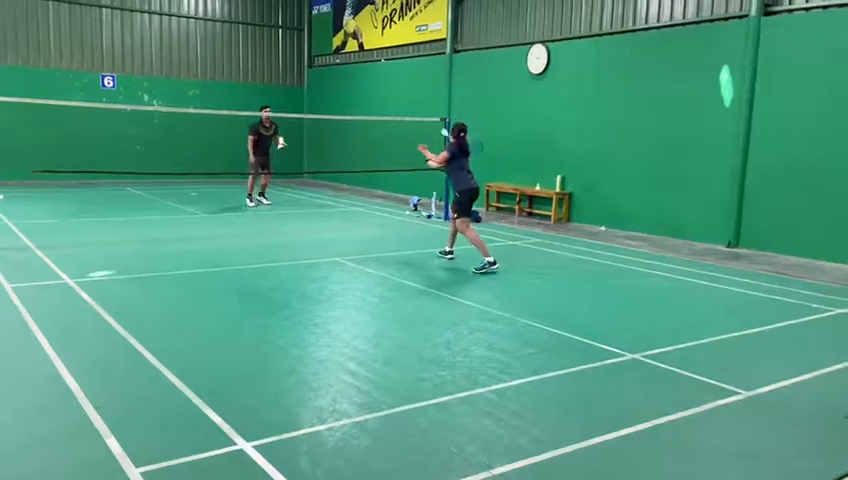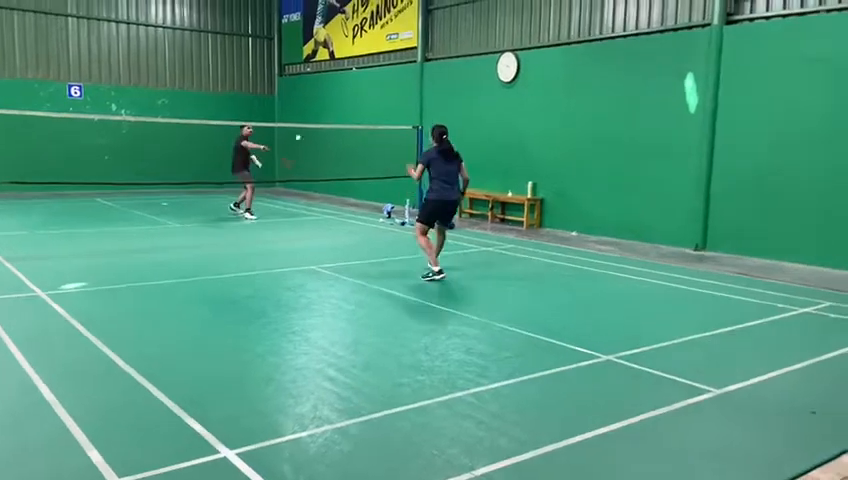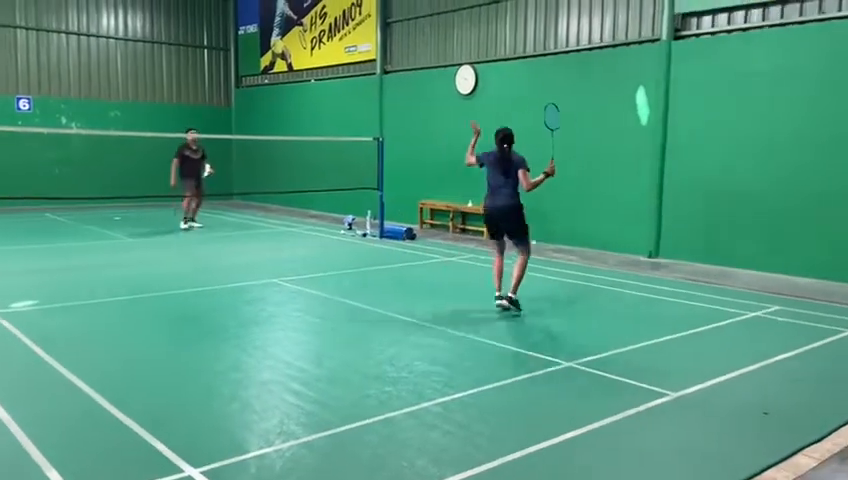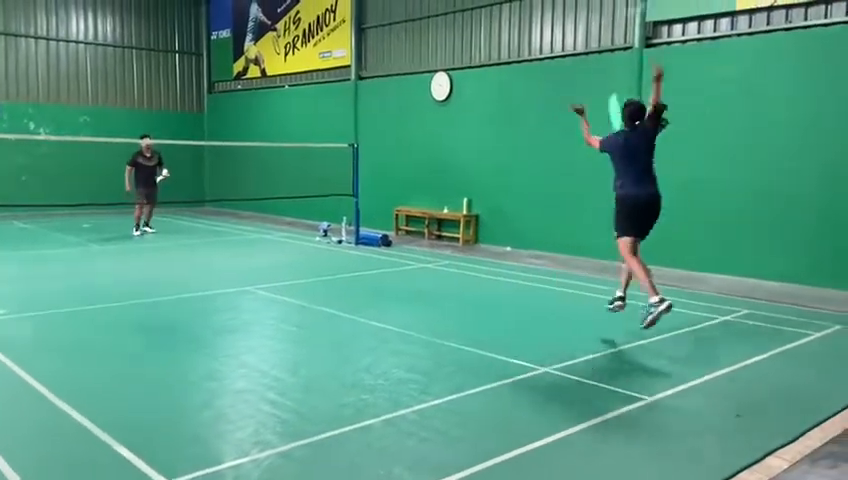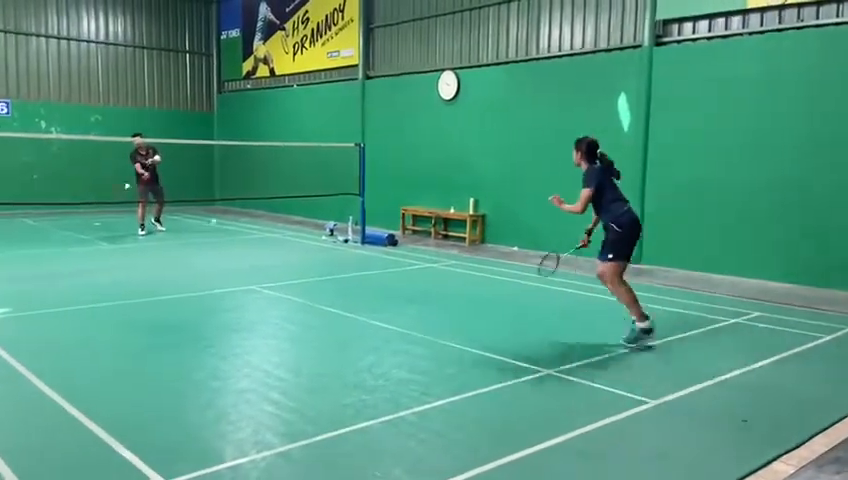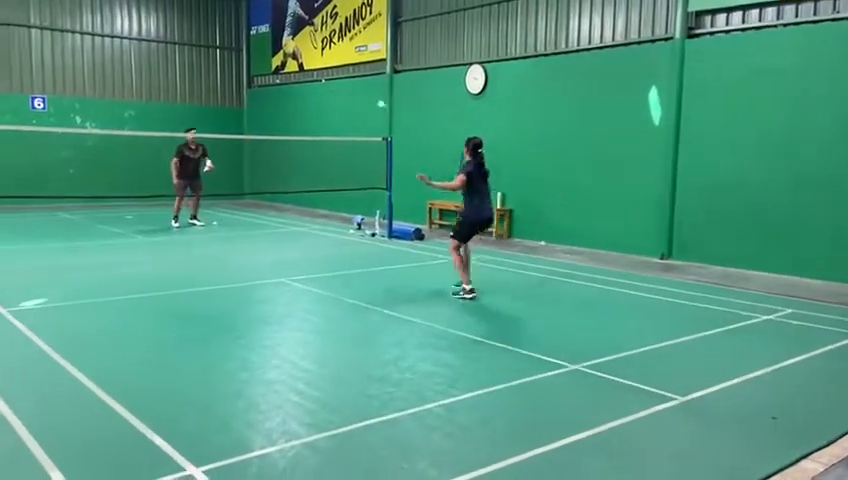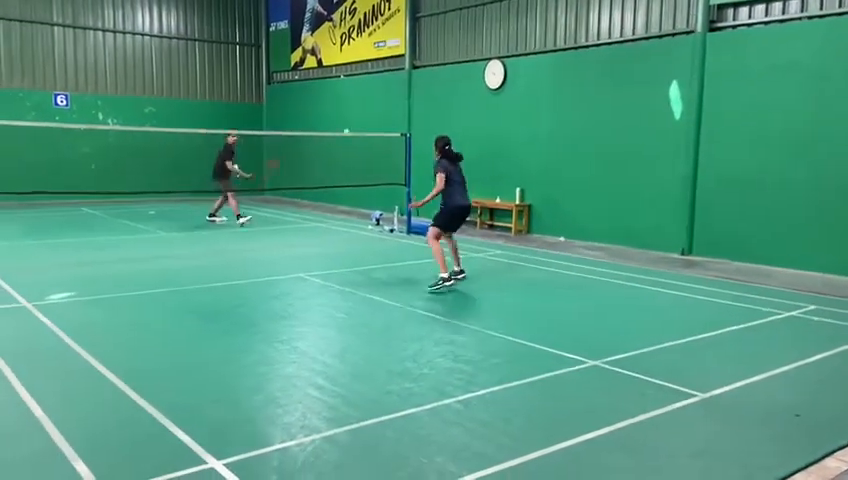
dt=0.7s
person 1, frame 1
left shoulder: (453, 146)
right shoulder: (462, 148)
left elbow: (440, 159)
right elbow: (442, 165)
left wrist: (425, 151)
right wrist: (430, 162)
left hip: (464, 190)
right hip: (469, 188)
left knee: (464, 228)
right knee: (454, 215)
left ankle: (490, 260)
right ankle: (448, 250)
person 1, frame 2
left shoulder: (429, 154)
right shoulder: (455, 154)
left elbow: (416, 177)
right elbow: (466, 178)
left wrist: (410, 170)
right wrist: (462, 192)
left hip: (435, 199)
right hip: (453, 200)
left knee: (420, 233)
right knee: (441, 230)
left ankle: (436, 269)
right ankle: (435, 262)
person 1, frame 3
left shoulder: (488, 156)
right shoulder: (518, 160)
left elbow: (468, 160)
right elbow: (527, 186)
left wrist: (475, 137)
right wrist: (546, 174)
left hip: (490, 209)
right hip: (510, 210)
left knee: (499, 253)
right knee: (524, 254)
left ankle: (499, 295)
right ankle: (511, 296)
person 1, frame 4
left shoulder: (616, 139)
right shoulder: (649, 131)
left elbow: (591, 141)
right elbow: (655, 108)
left wrist: (582, 117)
right wrist: (657, 81)
left hip: (629, 200)
right hip: (652, 200)
left knee: (627, 253)
right knee: (632, 247)
left ankle: (657, 300)
right ankle: (621, 294)
person 1, frame 5
left shoulder: (593, 173)
right shoulder: (597, 171)
left elbow: (580, 208)
left wrist: (561, 204)
right wrist: (589, 231)
left hip: (624, 226)
right hip: (619, 226)
left knee: (612, 278)
right knee: (603, 274)
left ankle: (643, 324)
right ankle: (640, 320)
person 1, frame 6
left shoulder: (468, 166)
right shoulder: (480, 166)
left elbow: (456, 186)
left wrist: (431, 183)
left hip: (474, 216)
right hip: (487, 215)
left knee: (454, 248)
right knee: (462, 243)
left ankle: (467, 288)
right ankle: (466, 280)
person 1, frame 7
left shoulder: (441, 163)
right shoulder: (454, 162)
left elbow: (440, 187)
left wrist: (422, 202)
left hip: (453, 206)
right hip: (465, 206)
left knee: (432, 238)
right knee: (447, 234)
left ankle: (445, 276)
right ankle: (458, 270)
